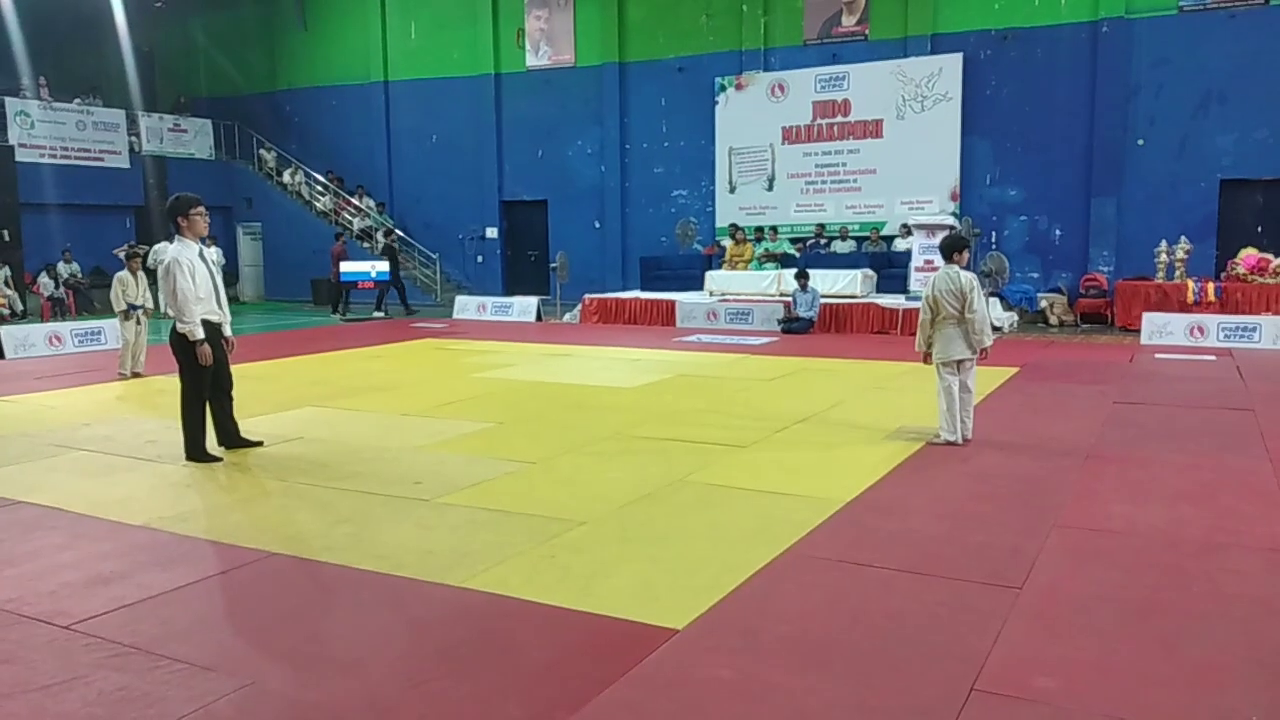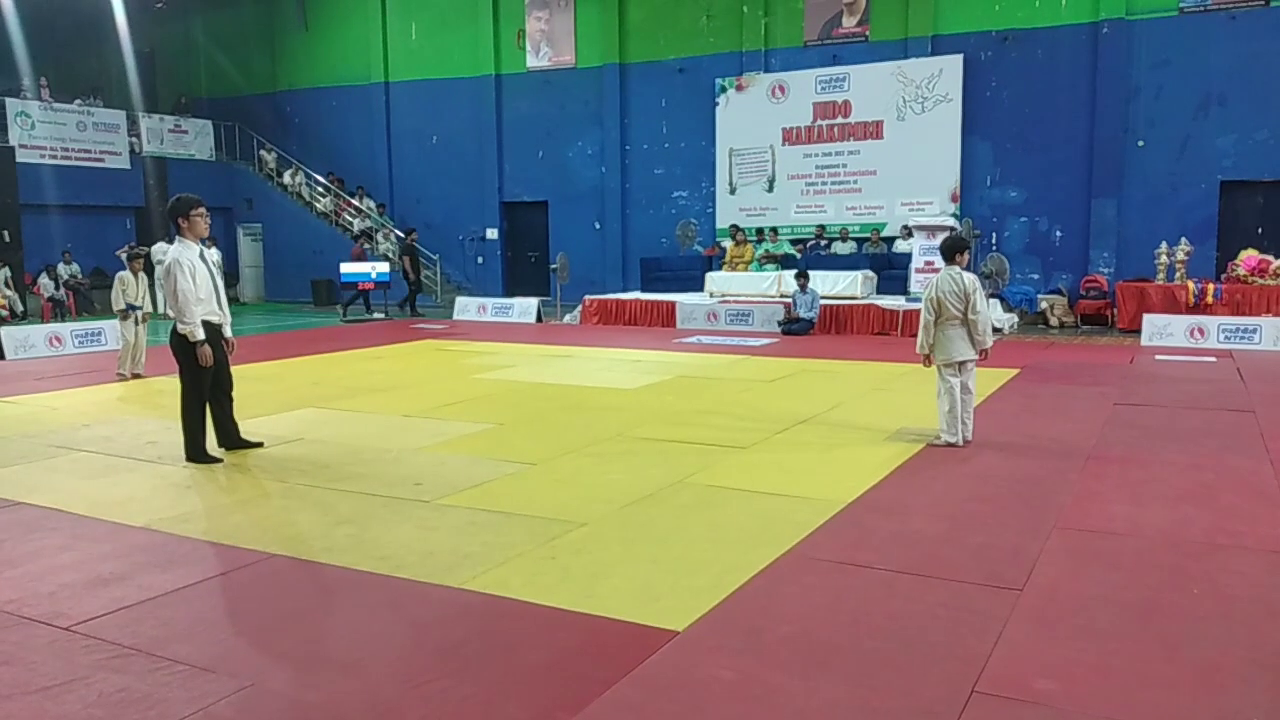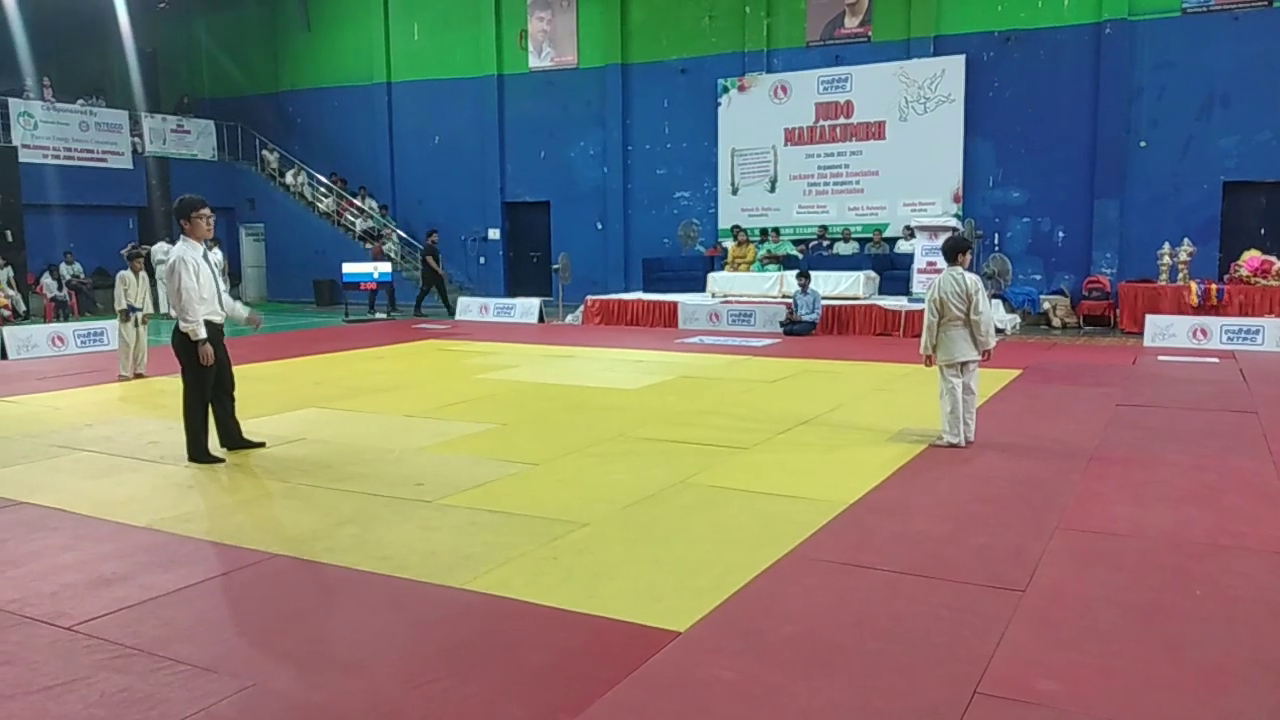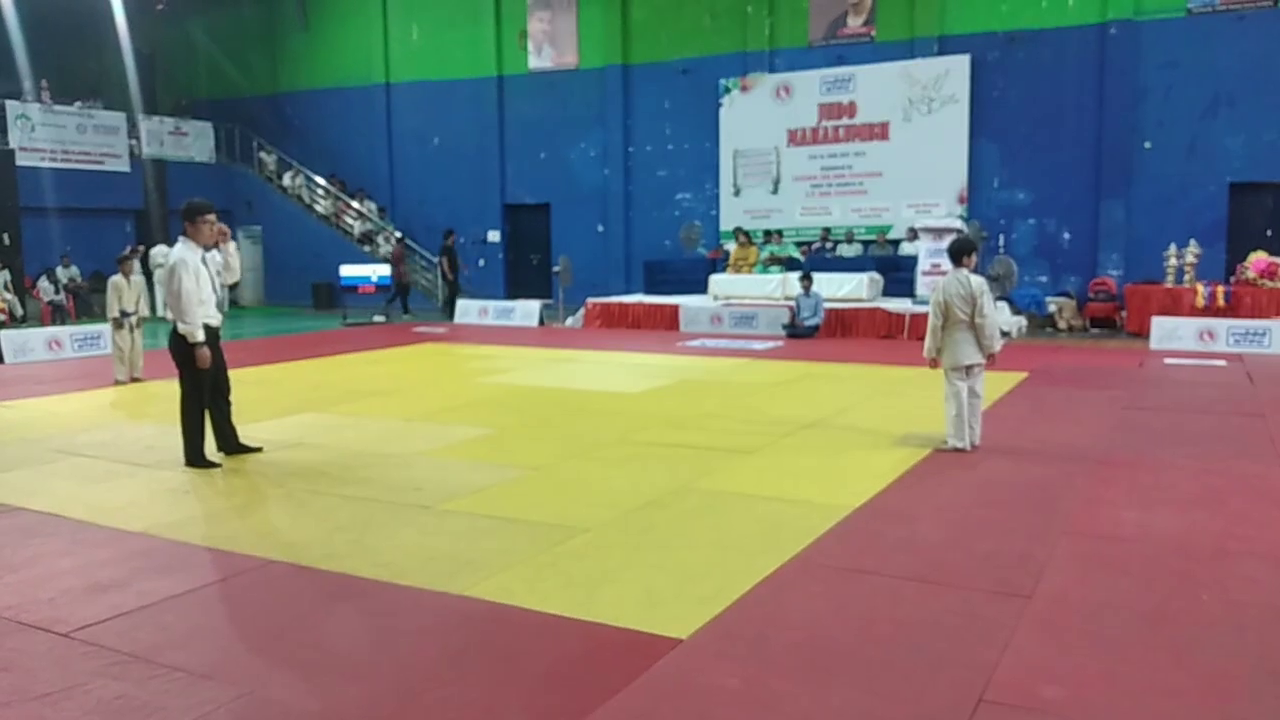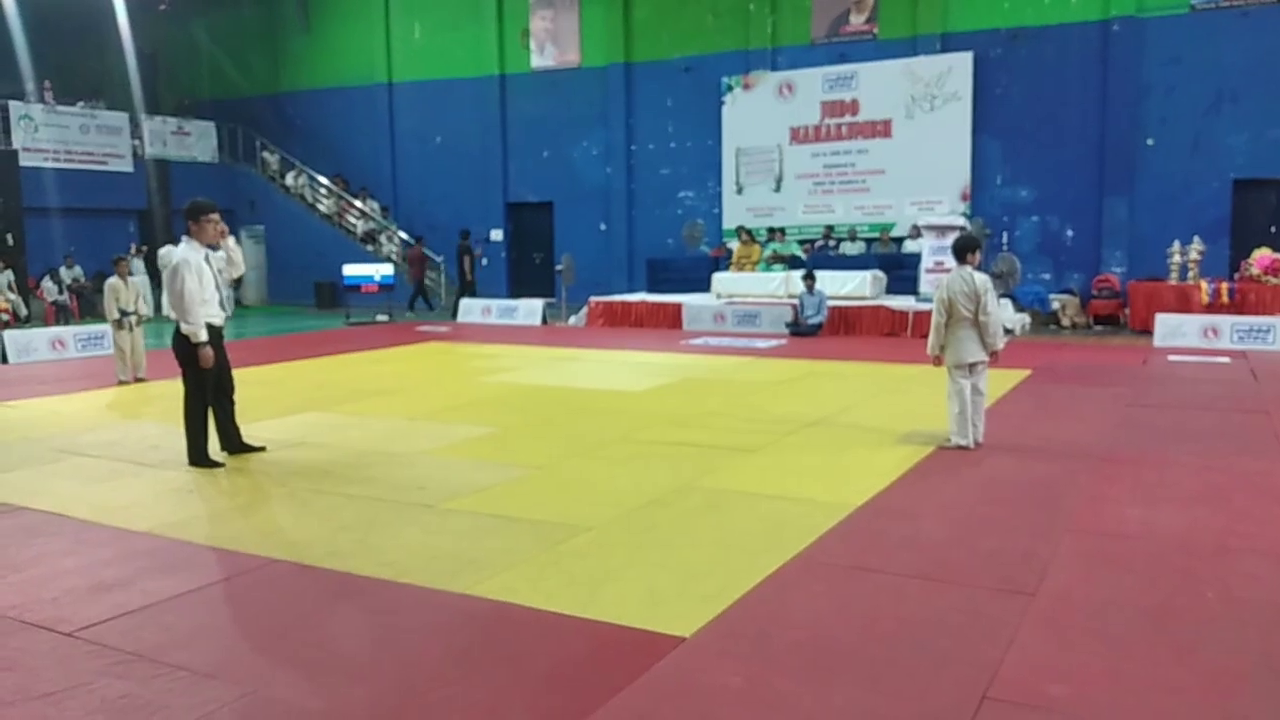
dt=0.3s
person 1, frame 1
left shoulder: (201, 252)
right shoulder: (178, 257)
right elbow: (185, 302)
left wrist: (226, 330)
right wrist: (199, 340)
left hip: (212, 329)
right hip: (193, 334)
left knee: (222, 387)
right knee: (196, 393)
left ankle: (230, 437)
right ankle: (195, 449)
person 1, frame 2
left shoulder: (202, 253)
right shoulder: (179, 258)
right elbow: (186, 303)
left wrist: (226, 331)
right wrist: (199, 341)
left hip: (212, 330)
right hip: (194, 335)
left knee: (222, 387)
right knee: (196, 394)
left ankle: (230, 438)
right ankle: (195, 450)
person 1, frame 3
left shoulder: (203, 253)
right shoulder: (183, 256)
right elbow: (188, 302)
left wrist: (244, 313)
right wrist: (200, 340)
left hip: (212, 330)
right hip: (195, 334)
left knee: (224, 387)
right knee: (198, 393)
left ankle: (232, 438)
right ankle: (197, 450)
person 1, frame 4
left shoulder: (200, 256)
right shoulder: (183, 258)
right elbow: (187, 304)
right wrist: (198, 343)
left hip: (208, 334)
right hip: (192, 337)
left knee: (220, 391)
right knee: (196, 397)
left ankle: (229, 443)
right ankle: (194, 455)
person 1, frame 5
left shoulder: (205, 255)
right shoulder: (185, 258)
right elbow: (190, 304)
right wrist: (201, 343)
left hip: (211, 333)
right hip: (196, 337)
left knee: (223, 390)
right knee: (199, 396)
left ankle: (233, 442)
right ankle: (198, 455)
person 2, frame 1
left shoulder: (933, 281)
right shoulder: (969, 279)
left elbow: (925, 317)
right elbow: (976, 314)
left wrist: (924, 346)
right wrist: (983, 342)
left hip: (943, 341)
right hip: (965, 340)
left knee: (948, 387)
right knee: (965, 387)
left ankle: (951, 434)
right ankle: (964, 431)
person 2, frame 2
left shoulder: (935, 283)
right shoulder: (970, 280)
left elbow: (928, 319)
right elbow: (978, 315)
left wrist: (925, 348)
right wrist: (984, 342)
left hip: (945, 342)
right hip: (966, 341)
left knee: (949, 389)
right knee: (966, 389)
left ankle: (951, 435)
right ankle: (965, 433)
person 2, frame 3
left shoulder: (937, 283)
right shoulder: (973, 280)
left elbow: (931, 319)
right elbow: (981, 316)
left wrist: (928, 349)
right wrist: (986, 343)
left hip: (947, 343)
right hip: (969, 342)
left knee: (951, 389)
right knee: (968, 389)
left ankle: (953, 436)
right ankle: (967, 433)
person 2, frame 4
left shoulder: (943, 285)
right shoulder: (978, 283)
left elbow: (935, 321)
right elbow: (985, 318)
left wrist: (932, 351)
right wrist: (990, 347)
left hip: (952, 346)
right hip: (974, 346)
left knee: (956, 393)
right knee: (974, 392)
left ankle: (959, 440)
right ankle: (972, 437)
person 2, frame 5
left shoulder: (946, 282)
right shoulder: (982, 280)
left elbow: (939, 319)
right elbow: (989, 316)
left wrist: (936, 349)
right wrist: (994, 344)
left hip: (956, 344)
right hip: (978, 343)
left knee: (960, 390)
right knee: (977, 390)
left ankle: (962, 438)
right ankle: (976, 435)
